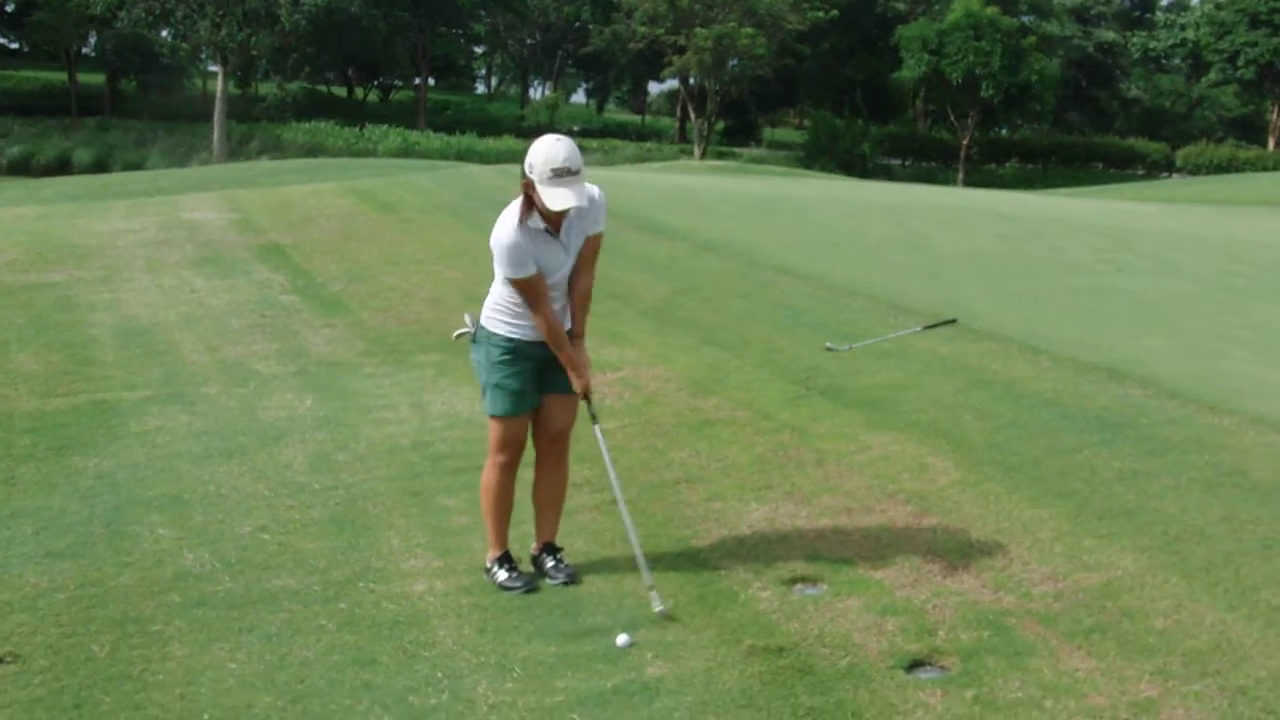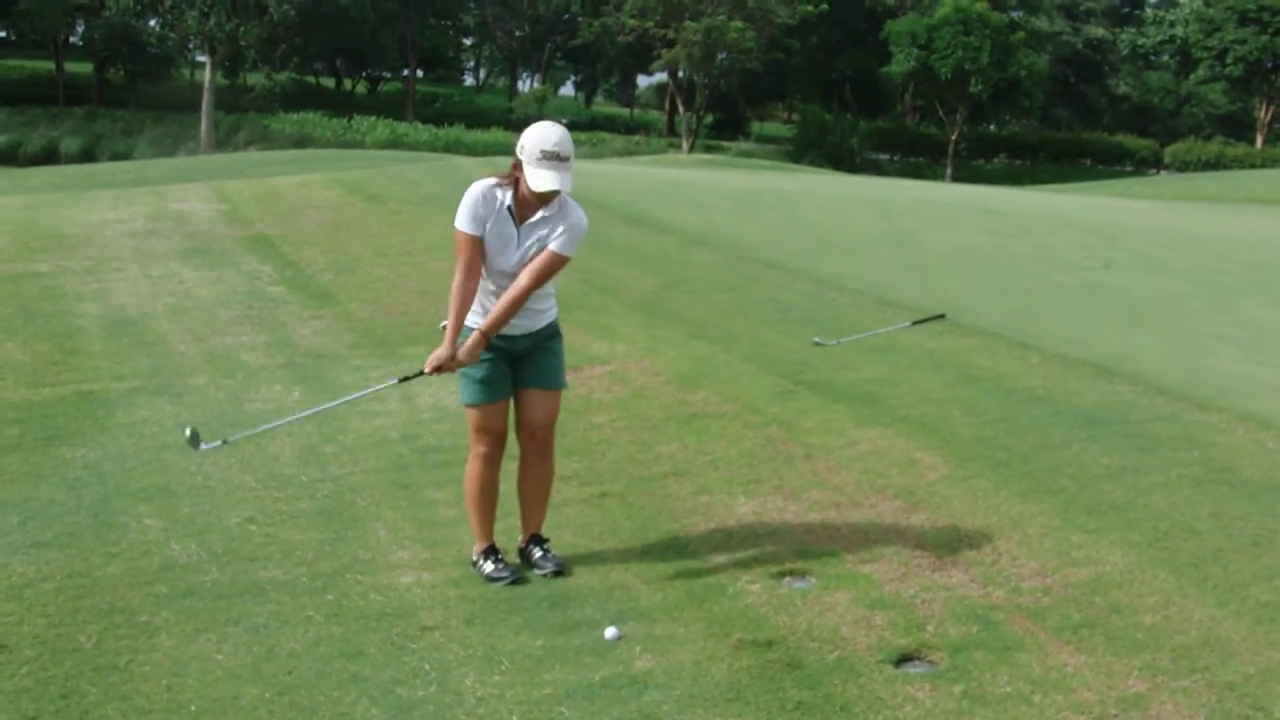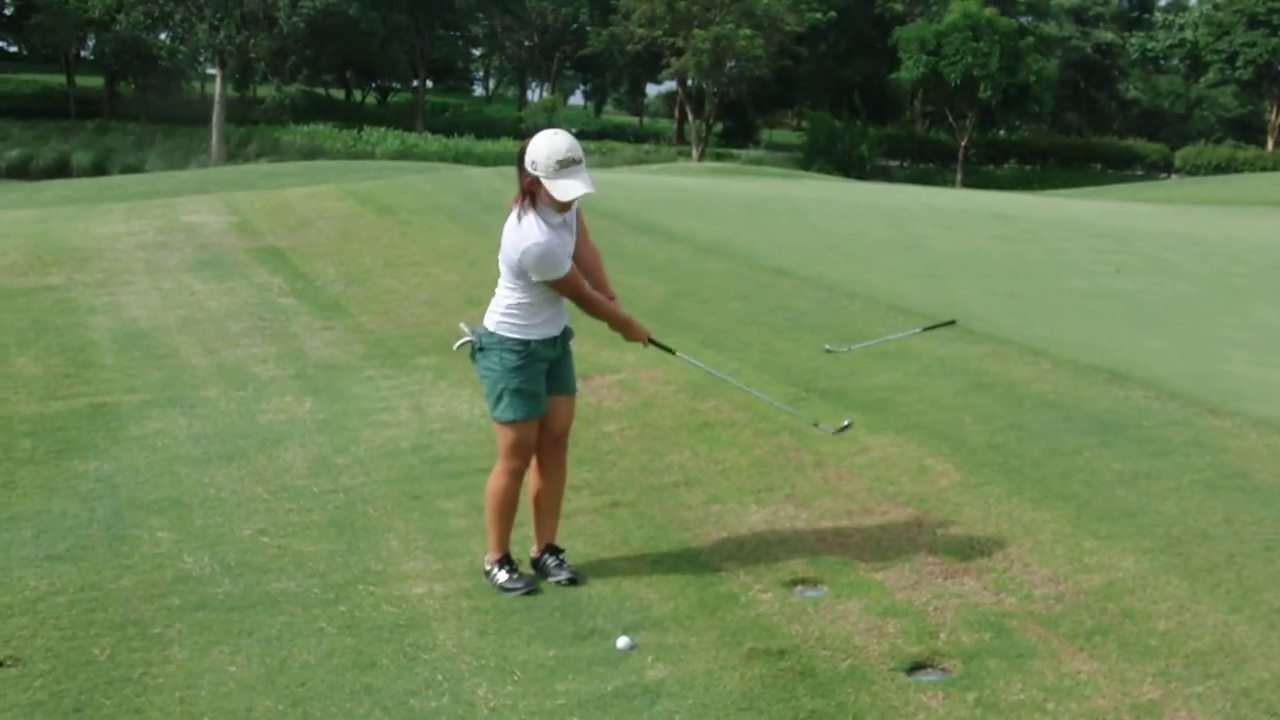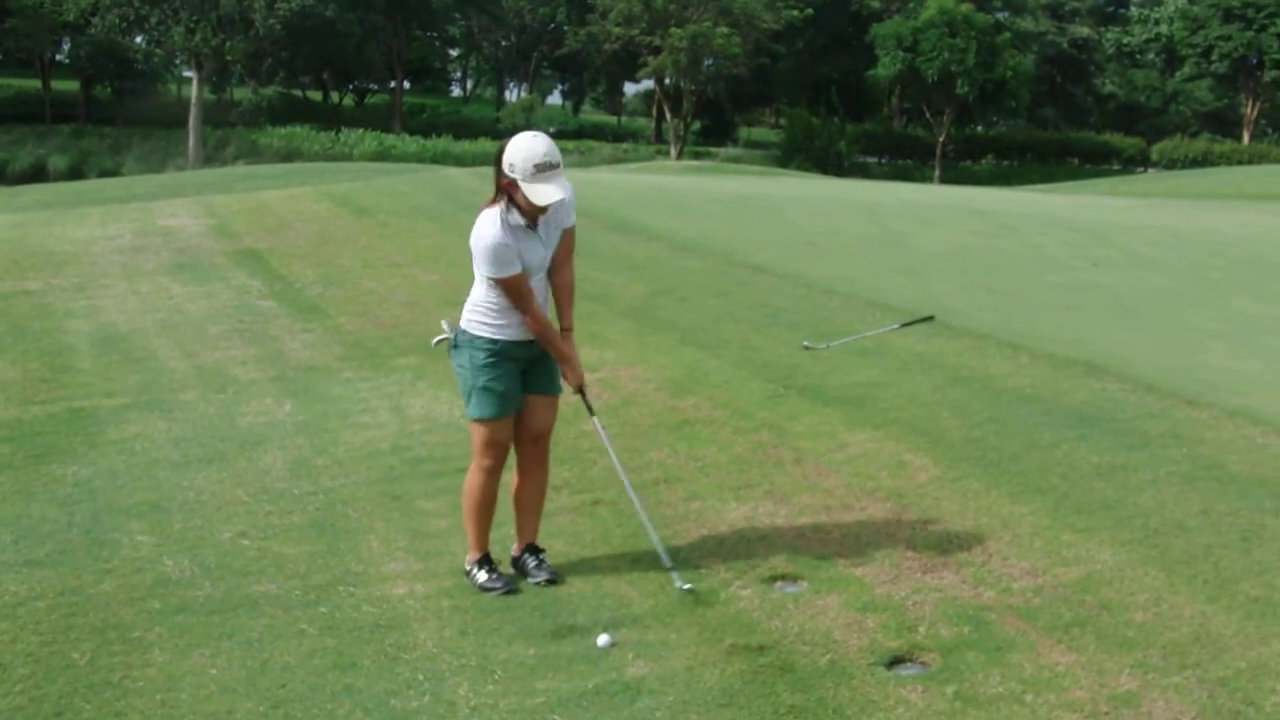
dt=1s
person 1, frame 1
left shoulder: (593, 202)
right shoulder: (511, 234)
left elbow: (583, 277)
right elbow: (540, 310)
left wrist: (579, 343)
right wrist: (572, 368)
left hip: (560, 336)
right hip: (505, 342)
left knee: (556, 444)
right knee: (507, 451)
left ankle: (546, 548)
right ankle: (497, 556)
person 1, frame 2
left shoulder: (572, 221)
right shoulder: (482, 197)
left elbow: (525, 286)
right elbow: (466, 274)
left wrist: (479, 341)
right wrist: (451, 340)
left hip: (538, 334)
right hip: (474, 332)
left knee: (539, 437)
right knee: (488, 443)
left ankle: (532, 540)
right ankle: (484, 548)
person 1, frame 3
left shoulder: (556, 196)
right shoulder: (536, 241)
left elbow: (583, 246)
right elbow: (583, 296)
left wrist: (613, 301)
right wrist: (626, 325)
left hip: (552, 340)
right hip: (512, 348)
left knee: (554, 445)
right knee: (516, 456)
left ankle: (545, 549)
right ankle: (497, 559)
person 1, frame 4
left shoulder: (562, 200)
right shoulder: (493, 234)
left elbow: (563, 270)
right elbow: (528, 307)
left wrist: (568, 336)
right wrist: (566, 362)
left hip: (536, 341)
right hip: (488, 345)
left knee: (536, 445)
right knee: (491, 455)
left ankle: (526, 548)
right ankle: (477, 558)
